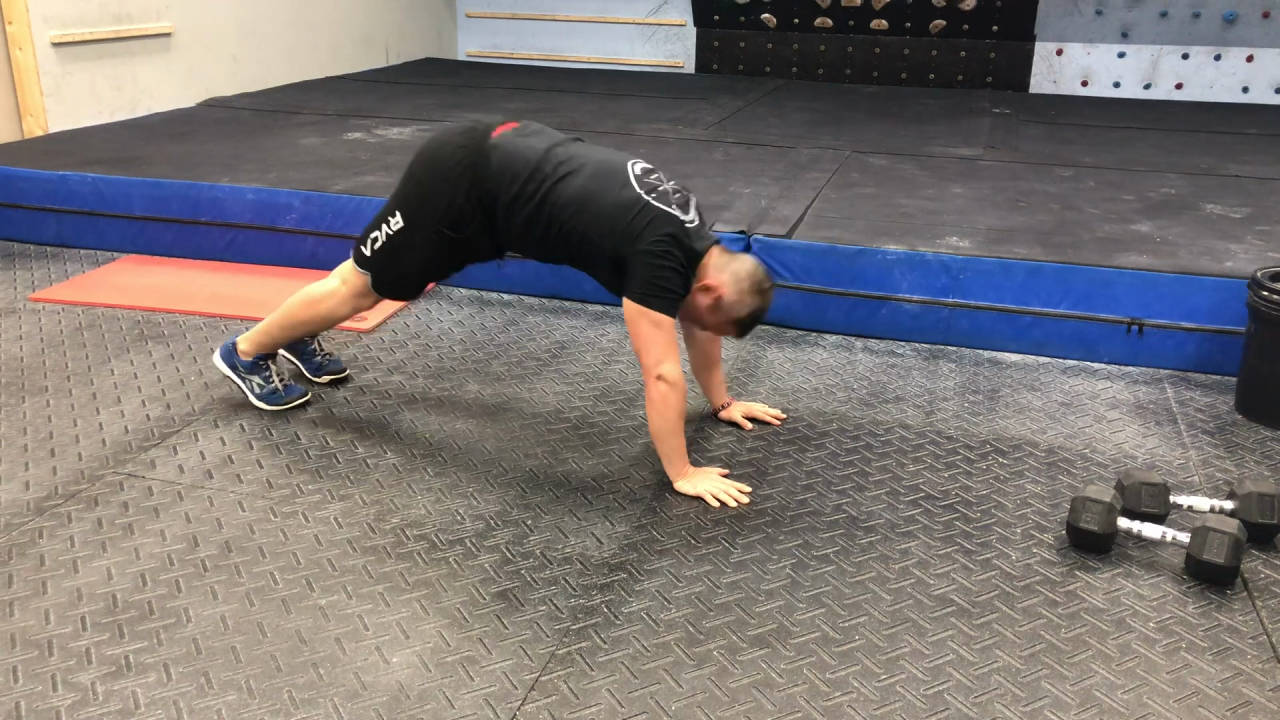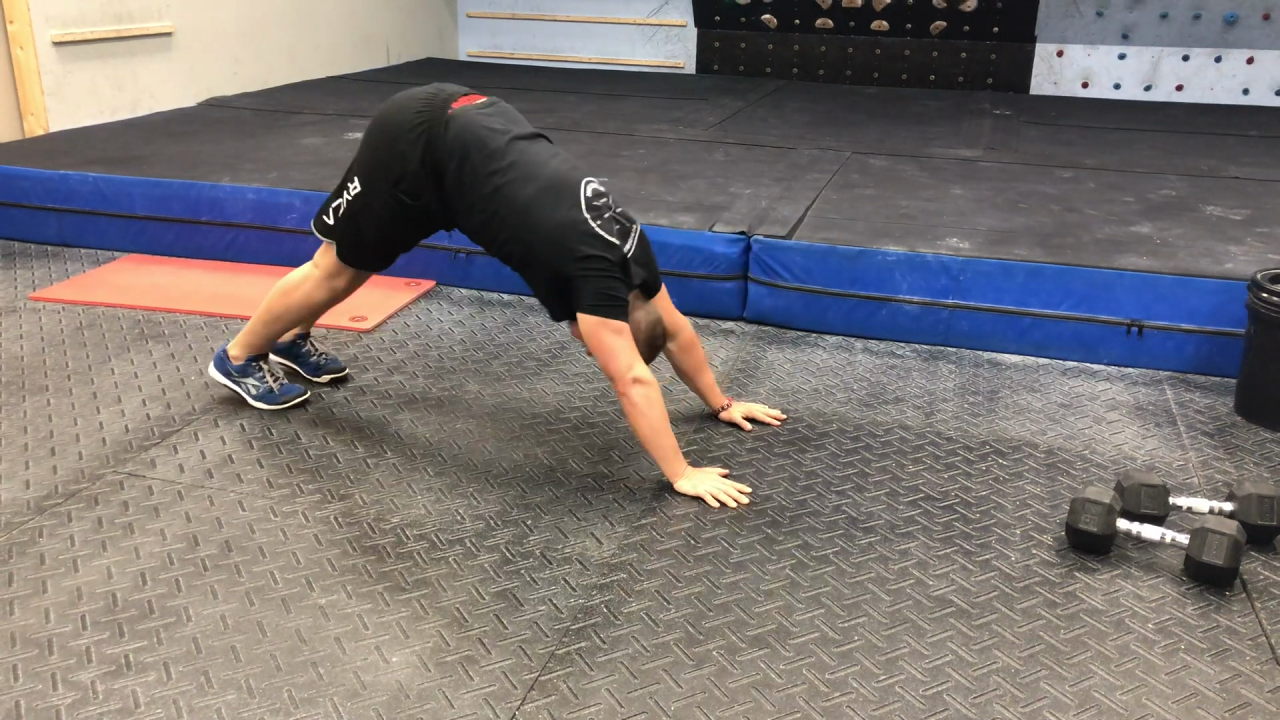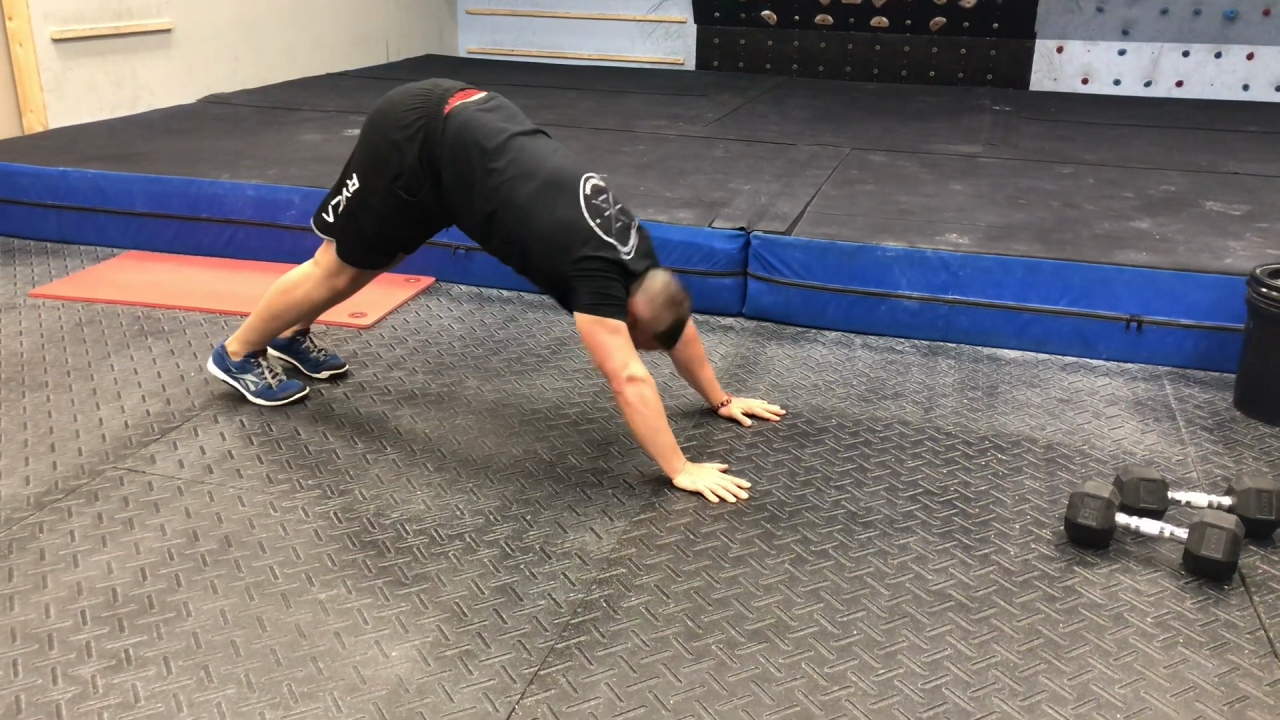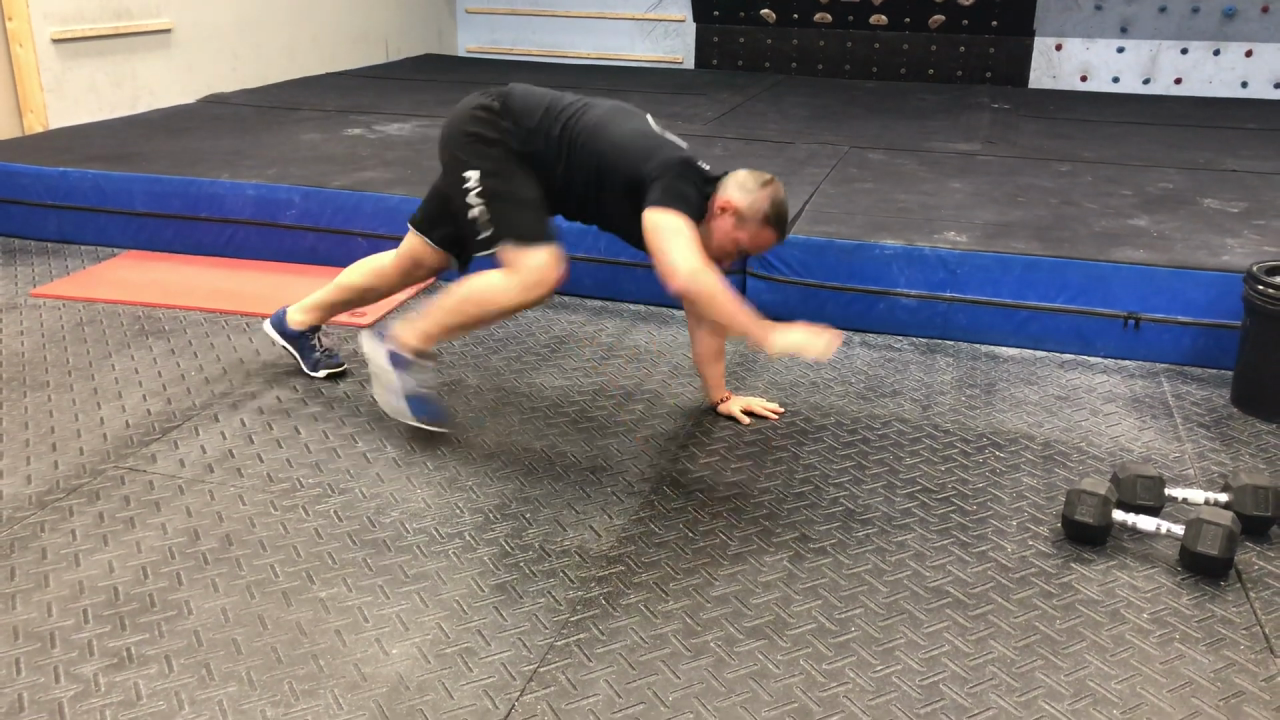
dt=0.5s
person 1, frame 1
left shoulder: (689, 239)
right shoulder: (662, 256)
left elbow: (698, 323)
right elbow: (661, 373)
left wrist: (721, 401)
right wrist: (682, 474)
left hip: (496, 158)
right hip: (466, 179)
left knee: (385, 270)
right knee: (366, 282)
left ankle: (298, 336)
right ankle: (246, 351)
person 1, frame 2
left shoulder: (625, 249)
right shoulder: (596, 270)
left elbow: (675, 325)
right elbow: (632, 379)
left wrist: (721, 402)
right wrist: (682, 474)
left hip: (461, 124)
right hip: (420, 139)
left knee: (364, 255)
right knee: (340, 263)
left ankle: (291, 338)
right ankle: (239, 357)
person 1, frame 3
left shoulder: (629, 250)
right shoulder: (596, 267)
left elbow: (678, 325)
right elbow: (628, 378)
left wrist: (720, 398)
right wrist: (681, 470)
left hip: (462, 118)
right hip: (417, 138)
left knee: (376, 257)
right knee: (342, 265)
left ankle: (292, 334)
right ankle: (237, 353)
person 1, frame 4
left shoulder: (714, 201)
right shoulder: (675, 186)
left elbow: (705, 298)
right elbow: (688, 281)
left wrist: (719, 393)
right wrist: (770, 334)
left hip: (509, 146)
right hip: (489, 131)
left knee: (418, 258)
right knee: (538, 271)
left ankle: (298, 322)
right ankle: (404, 346)
